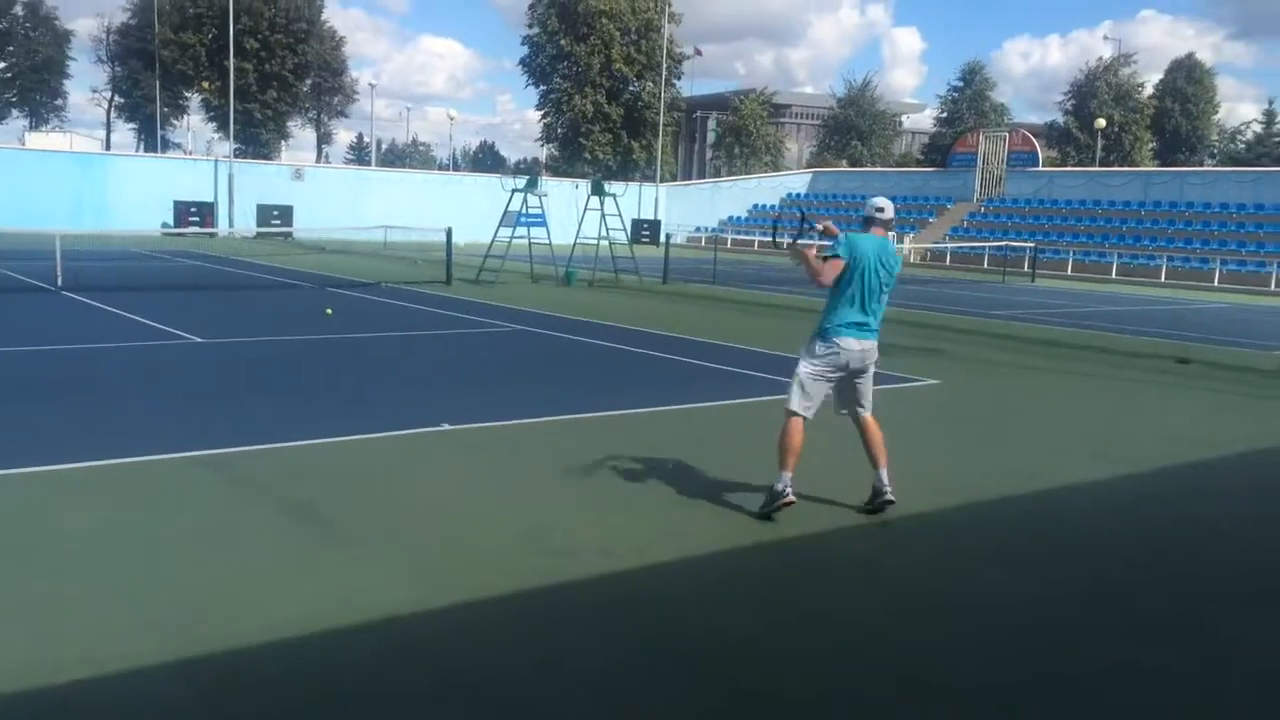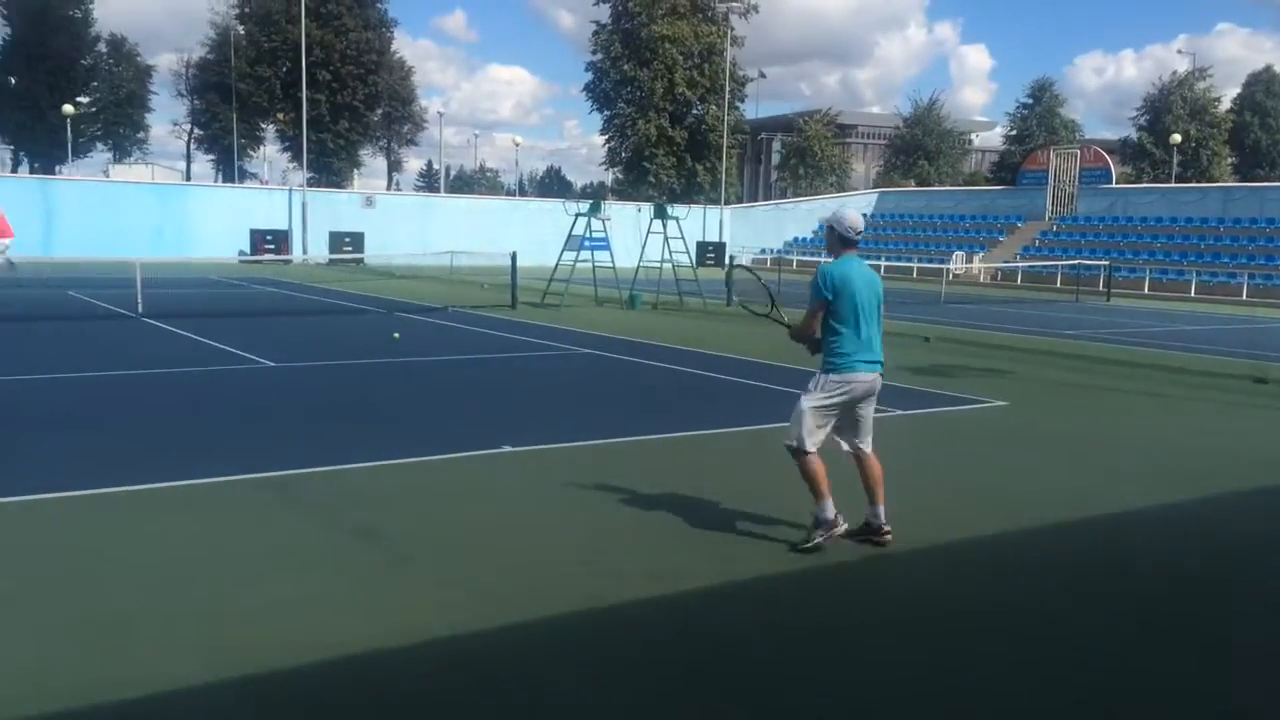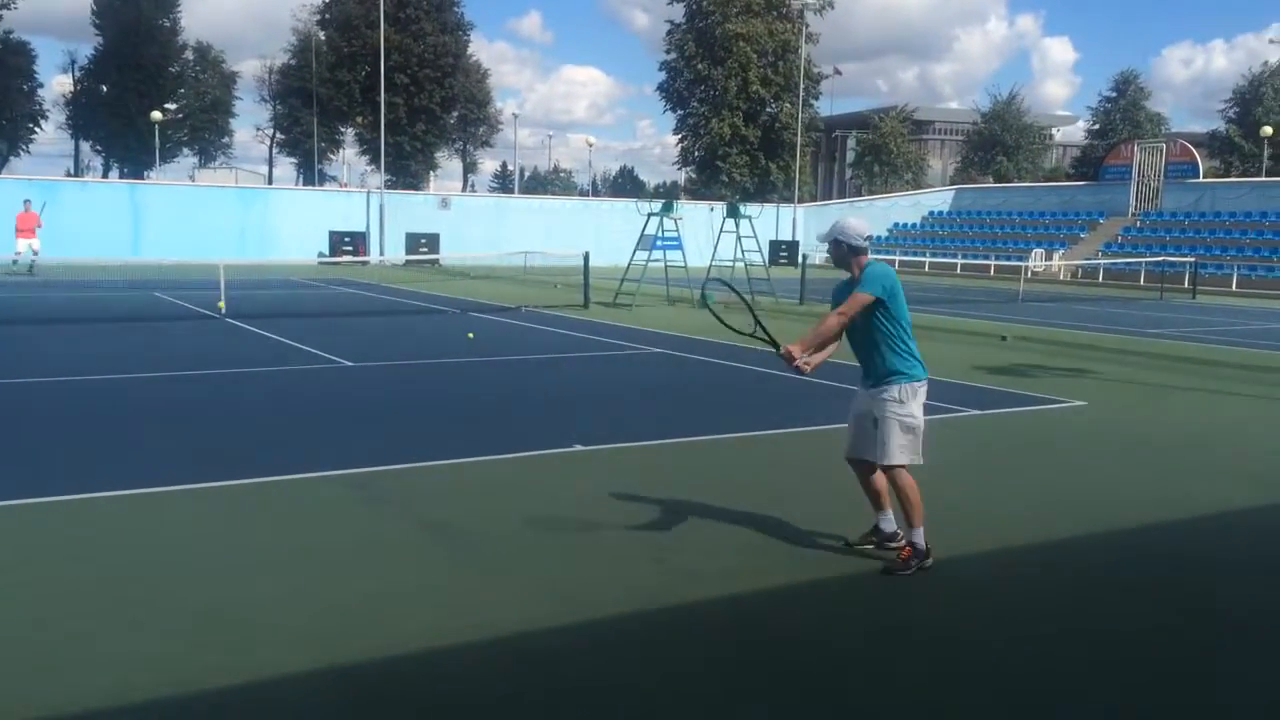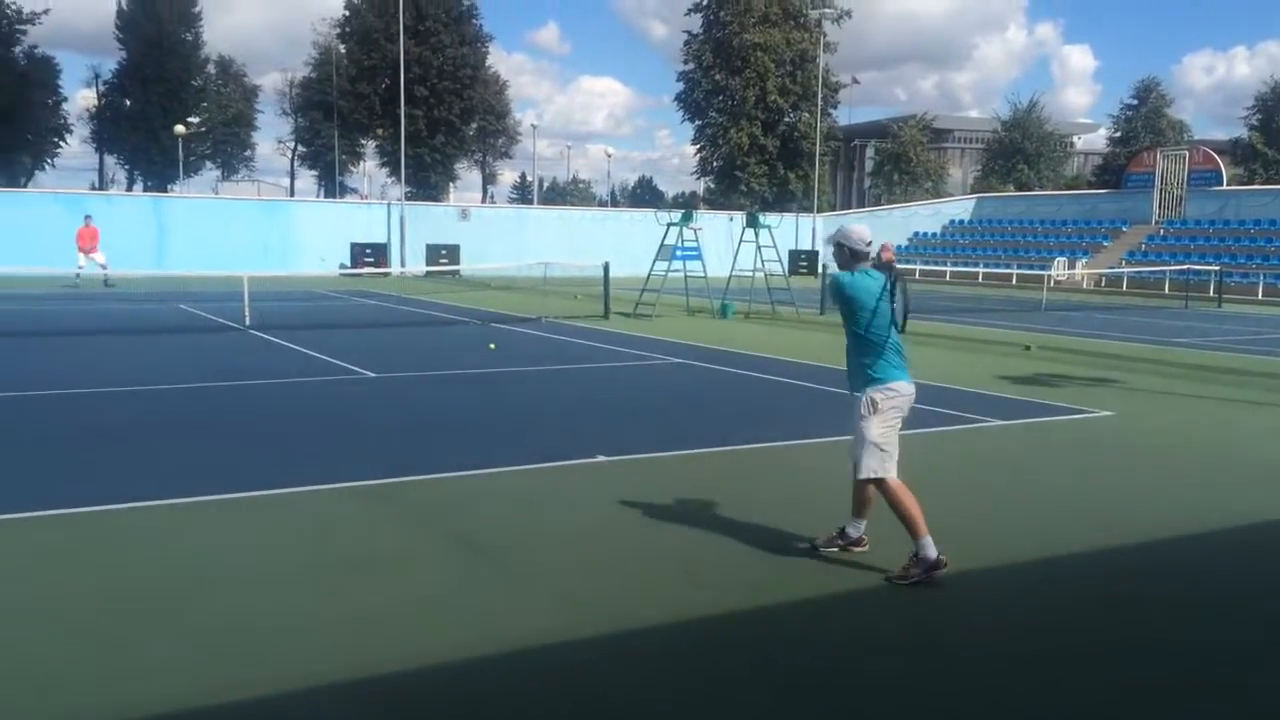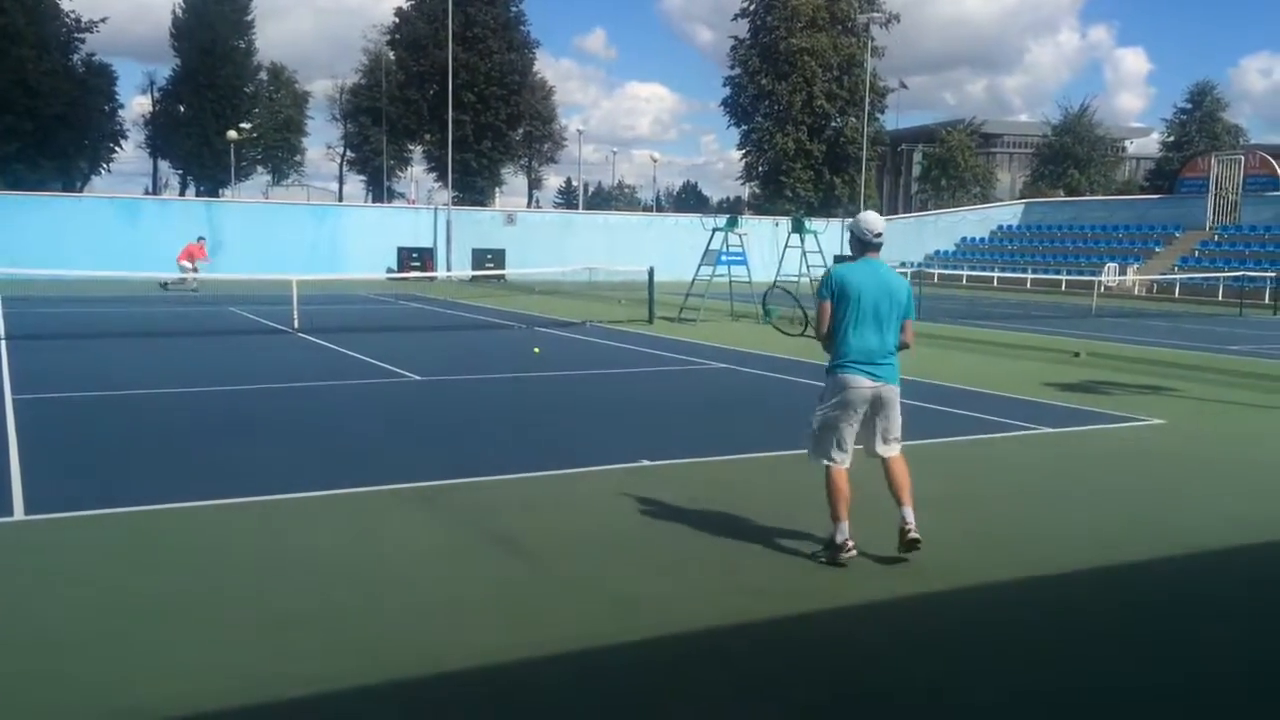
dt=1s
person 1, frame 1
left shoulder: (851, 240)
right shoulder: (893, 254)
left elbow: (824, 279)
left wrist: (805, 255)
right wrist: (837, 236)
left hip: (832, 341)
right hip: (866, 345)
left knee: (795, 414)
right knee: (864, 416)
left ankle: (783, 488)
right ankle: (883, 487)
person 1, frame 2
left shoulder: (828, 271)
right shoulder: (872, 276)
left elbow: (811, 327)
left wrist: (797, 334)
left hip: (840, 373)
right hip: (871, 372)
left knee: (801, 445)
right knee: (863, 449)
left ankle: (828, 517)
right ankle: (878, 523)
person 1, frame 3
left shoulder: (879, 273)
right shoulder: (844, 288)
left elbow: (841, 317)
right elbow: (835, 332)
left wrist: (799, 347)
right wrist: (811, 358)
left hip: (901, 384)
right hip: (873, 384)
left knee: (893, 465)
right knee: (858, 458)
left ankle: (919, 547)
right ankle: (887, 528)
person 1, frame 4
left shoulder: (844, 283)
right shoulder: (884, 282)
left wrist: (877, 262)
right wrist: (882, 263)
left hip: (881, 391)
right hip: (892, 386)
left knee: (882, 476)
right knee: (865, 465)
left ankle: (928, 555)
right ankle: (854, 532)
person 1, frame 5
left shoulder: (836, 275)
right shoulder: (902, 284)
left elbow: (821, 330)
right elbow: (906, 340)
left hip: (847, 378)
right hip: (887, 380)
left knee: (835, 461)
right knee: (891, 452)
left ankle: (841, 540)
right ankle: (908, 523)
